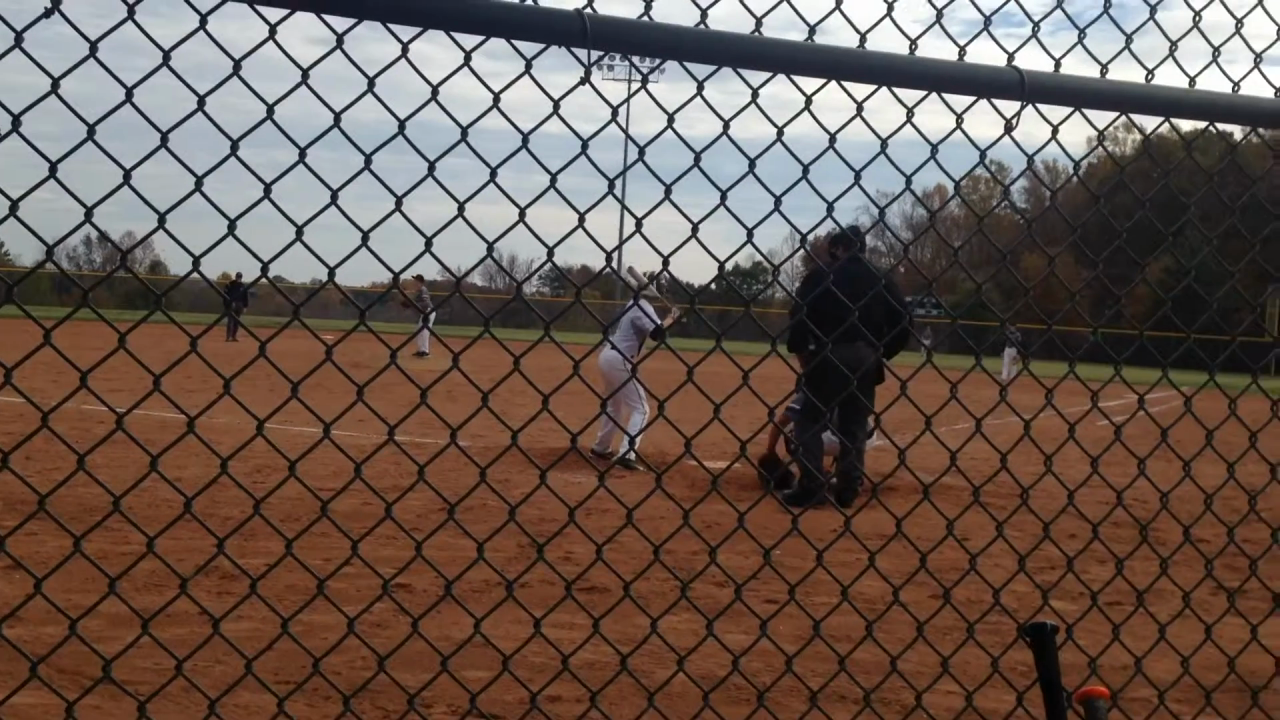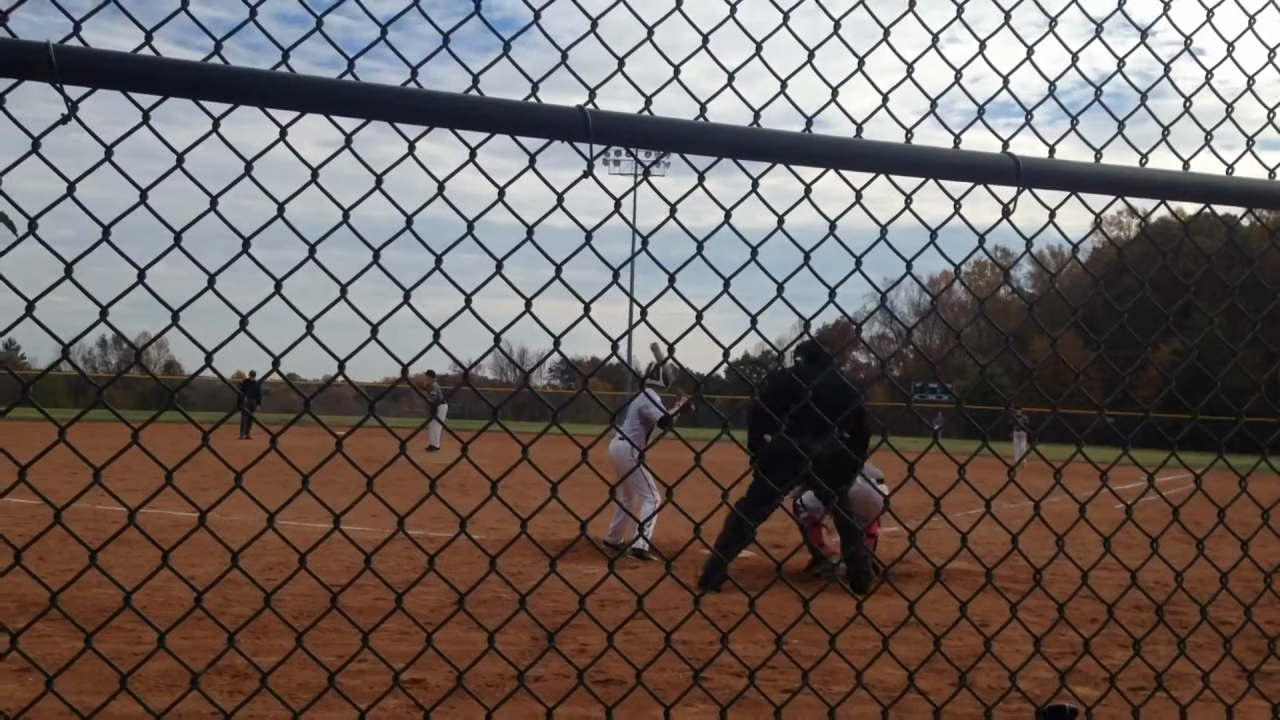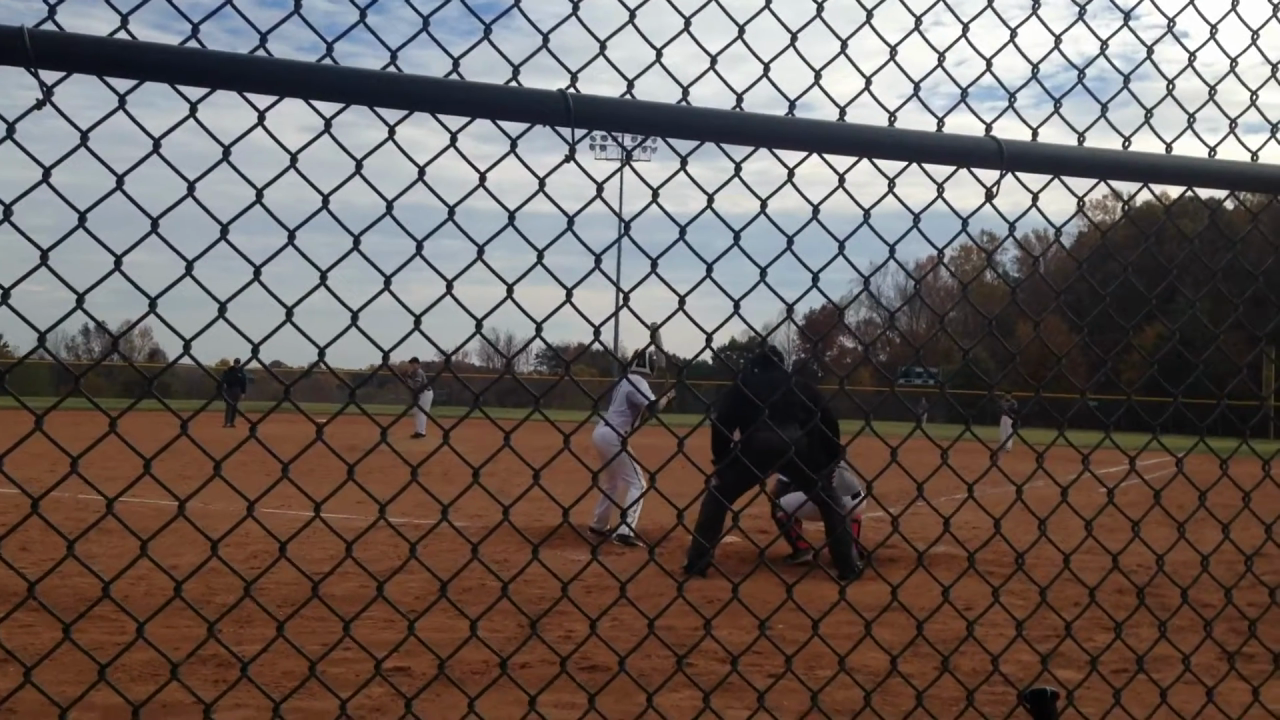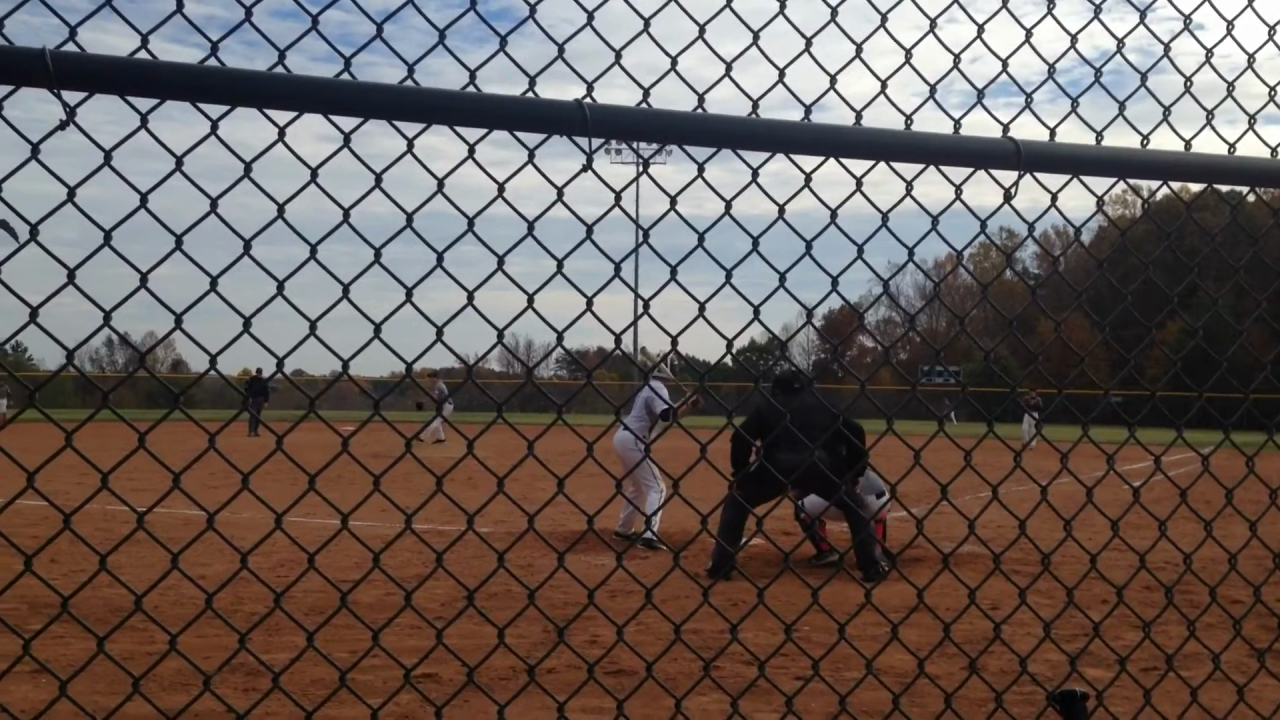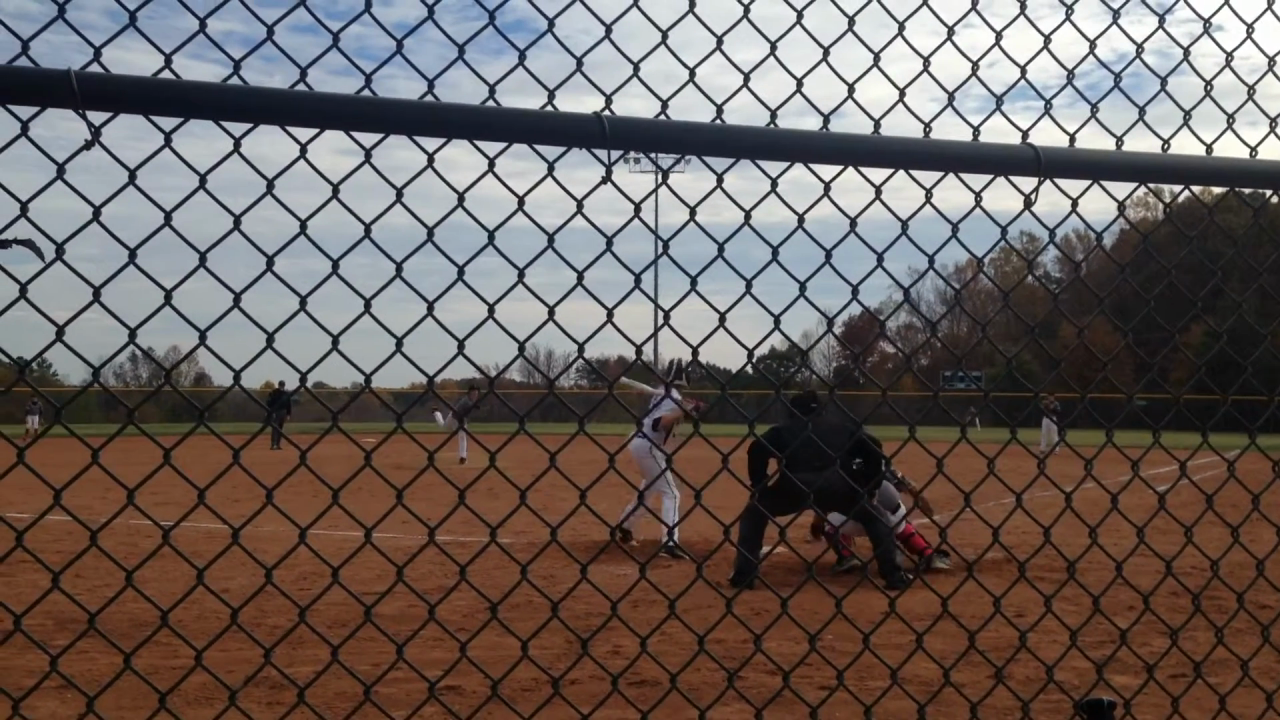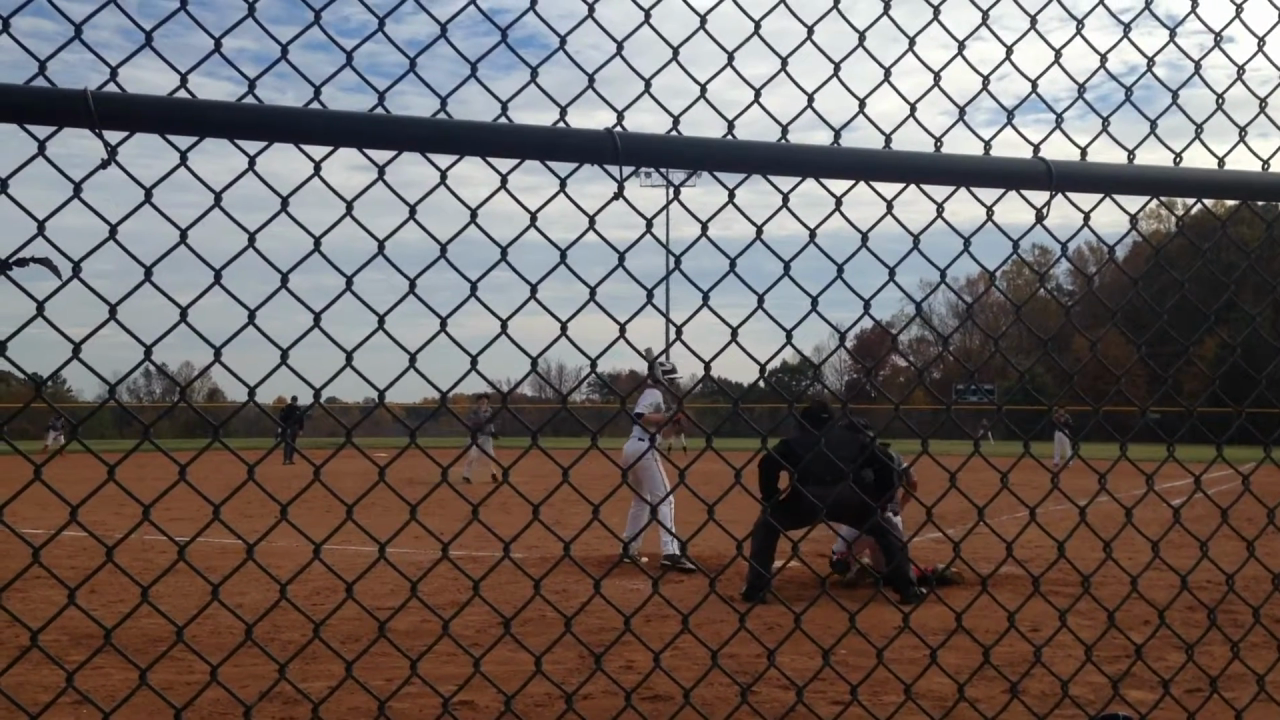
dt=0.7s
person 1, frame 1
left shoulder: (822, 275)
right shoulder: (880, 280)
left elbow: (799, 313)
right elbow: (903, 322)
left wrist: (800, 349)
right wrist: (881, 353)
left hip: (828, 357)
right hip: (865, 360)
left knee: (810, 422)
right knee: (855, 426)
left ankle: (811, 488)
right ankle: (848, 489)
person 1, frame 2
left shoulder: (783, 378)
right shoulder: (844, 386)
left elbow: (758, 414)
right elbow: (860, 432)
left wrist: (757, 451)
right wrist: (852, 464)
left hip: (786, 453)
right hip: (829, 456)
left knee: (748, 510)
right knee: (847, 514)
left ankle: (714, 573)
right ankle: (861, 578)
person 1, frame 3
left shoulder: (742, 387)
right shoulder: (801, 387)
left elbow: (722, 423)
right elbow: (829, 422)
left wrist: (721, 462)
right wrist: (831, 463)
left hip: (757, 446)
right hip: (799, 447)
left knee: (718, 495)
right knee: (829, 500)
left ankle: (697, 561)
right ankle: (849, 565)
person 1, frame 4
left shoulder: (766, 408)
right shoulder: (823, 406)
left elbow: (741, 438)
right elbow: (855, 433)
left wrist: (740, 475)
right wrist: (853, 475)
left hip: (779, 466)
right hip: (821, 466)
left knee: (737, 501)
right knee: (854, 507)
left ankle: (721, 565)
right ankle: (873, 566)
person 1, frame 5
left shoulder: (783, 429)
right shoulder: (841, 426)
left elbow: (757, 450)
right elbow: (872, 449)
left wrist: (758, 487)
right wrist: (869, 489)
left hip: (795, 485)
right hip: (837, 484)
left knee: (754, 512)
right knee: (873, 516)
left ankle: (743, 574)
right ankle: (894, 575)
person 1, frame 6
left shoulder: (794, 441)
right shoulder: (852, 438)
left elbow: (767, 465)
right elbow: (884, 464)
left wrist: (769, 501)
right wrist: (881, 502)
left hip: (806, 499)
right hip: (848, 498)
left knee: (766, 526)
right knee: (885, 530)
left ankle: (756, 589)
right ankle: (907, 589)
person 2, frame 1
left shoulder: (634, 305)
right shoulder: (643, 306)
left elbow: (653, 335)
right elbow: (658, 333)
left wrist: (669, 321)
right wrist: (671, 318)
left hip: (608, 357)
right hip: (619, 361)
left knee: (614, 405)
right knee: (640, 409)
left ankle: (601, 448)
right ankle: (627, 456)
person 2, frame 2
left shoulder: (643, 394)
right shoulder: (650, 396)
left elbow: (661, 421)
right elbow: (665, 423)
left wrist: (679, 410)
right wrist: (679, 407)
left hip: (618, 446)
right hip: (628, 450)
left knee: (628, 496)
right knee: (651, 498)
left ankle: (613, 539)
right ankle: (639, 545)
person 2, frame 3
left shoulder: (625, 381)
right shoulder: (638, 382)
left elbow: (642, 412)
right elbow: (653, 408)
left wrist: (663, 400)
right wrist: (667, 396)
left hip: (602, 433)
right hip: (613, 437)
left knee: (611, 482)
right knee: (637, 483)
left ankle: (599, 525)
right ankle: (625, 532)
person 2, frame 4
left shoulder: (649, 386)
right shoulder: (657, 388)
left elbow: (667, 415)
right elbow: (667, 415)
left wrist: (690, 406)
right wrist: (687, 402)
left hip: (624, 438)
right hip: (633, 441)
left knee: (637, 486)
right knee: (656, 488)
left ankle: (624, 529)
right ankle: (648, 535)
person 2, frame 5
left shoulder: (665, 393)
right shoulder: (673, 397)
left elbow: (670, 418)
right elbow: (658, 423)
left wrist: (690, 409)
right wrist: (683, 412)
left hip: (638, 443)
right hip: (647, 446)
left knee: (650, 486)
right knee: (670, 494)
left ankle: (624, 527)
right ankle: (670, 543)
person 2, frame 6
left shoulder: (649, 394)
right shoulder: (654, 394)
right elbow: (639, 417)
left wrist: (671, 421)
right wrist: (667, 417)
left hip: (632, 448)
right hip: (644, 449)
left knee: (640, 501)
right knee: (664, 500)
left ankle: (629, 550)
right ankle: (671, 553)
